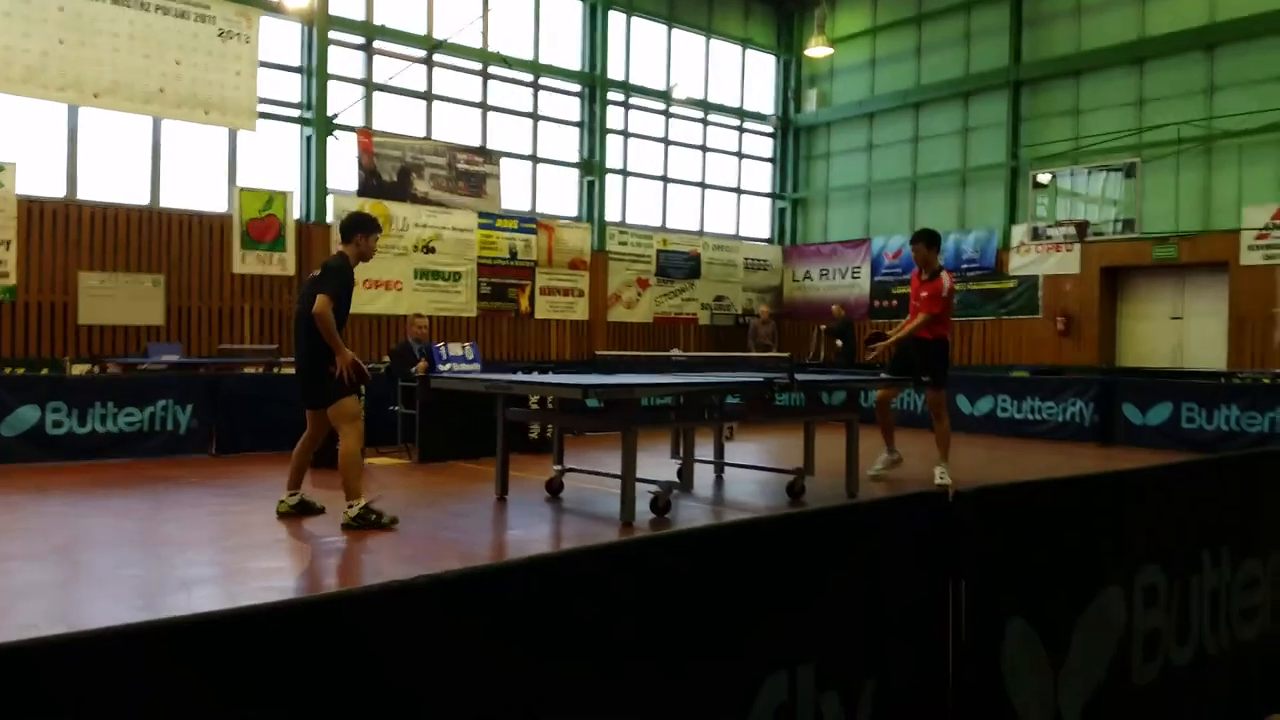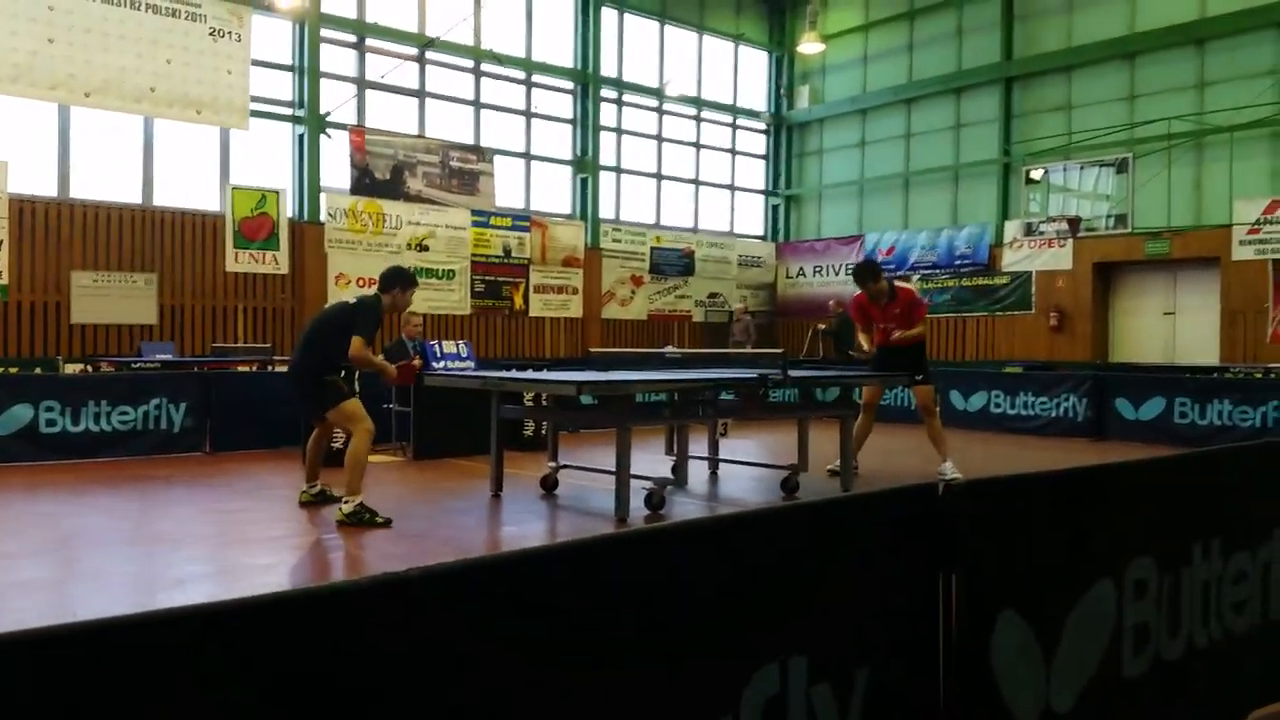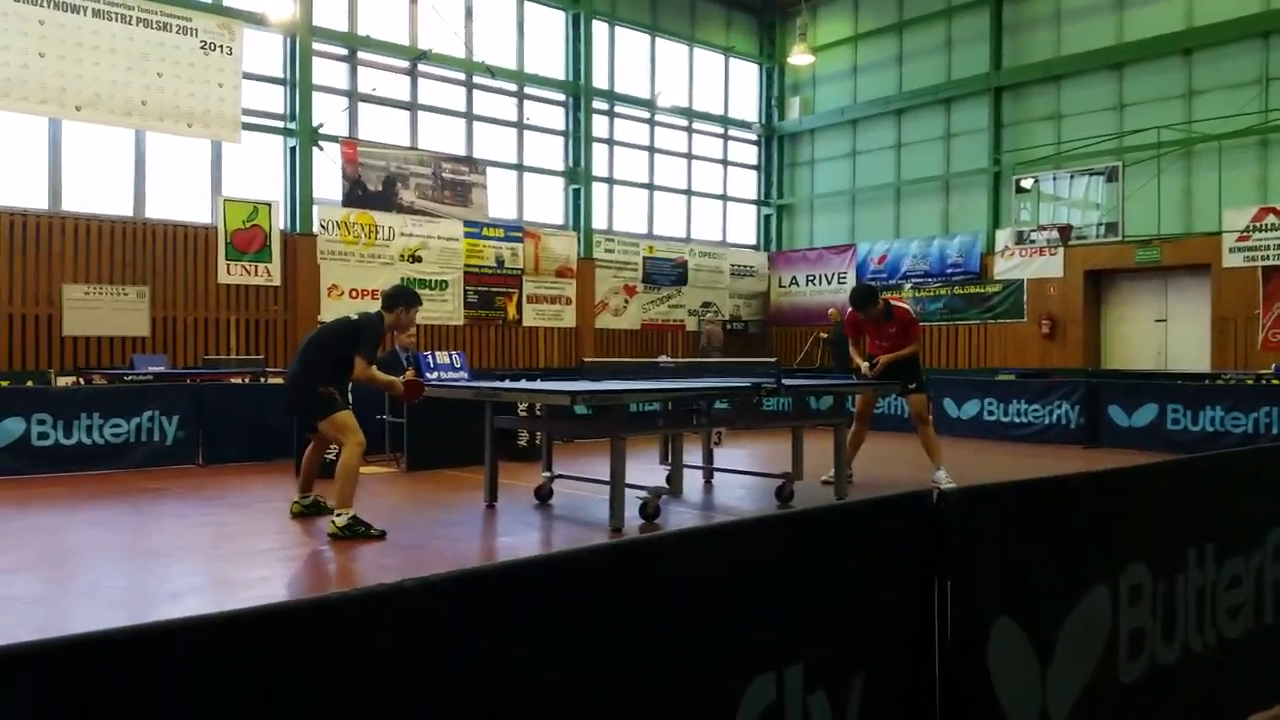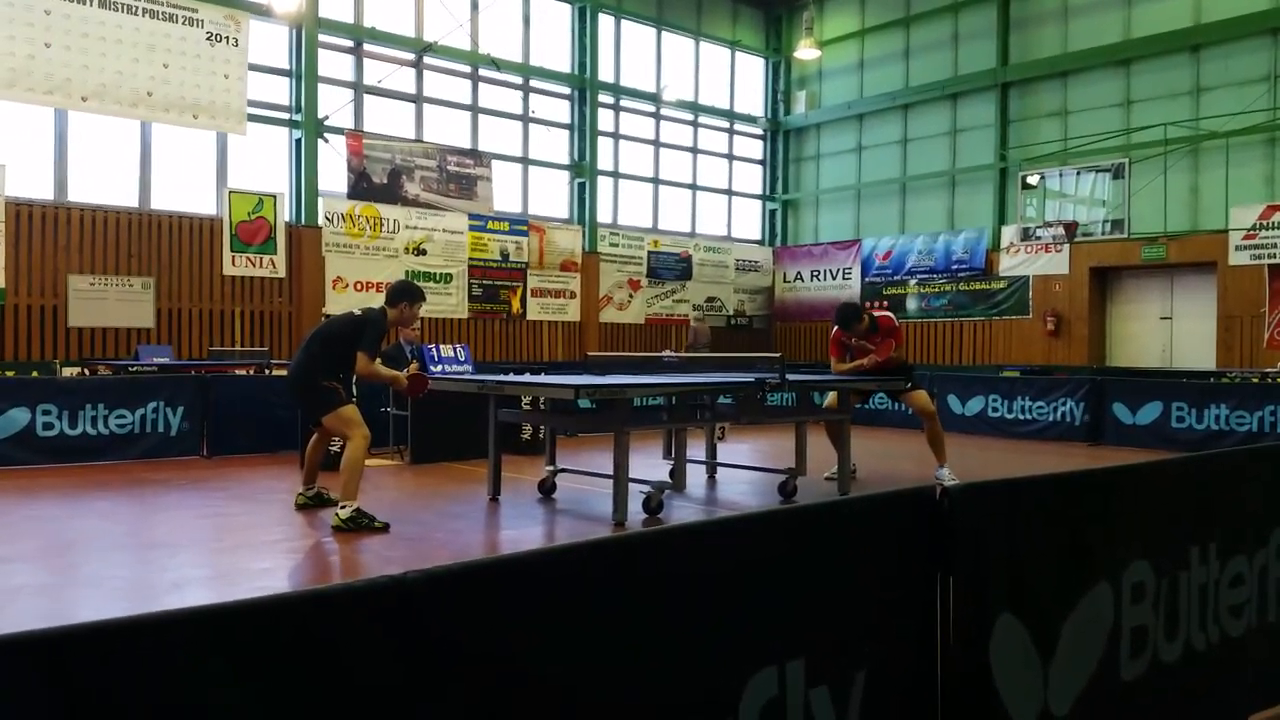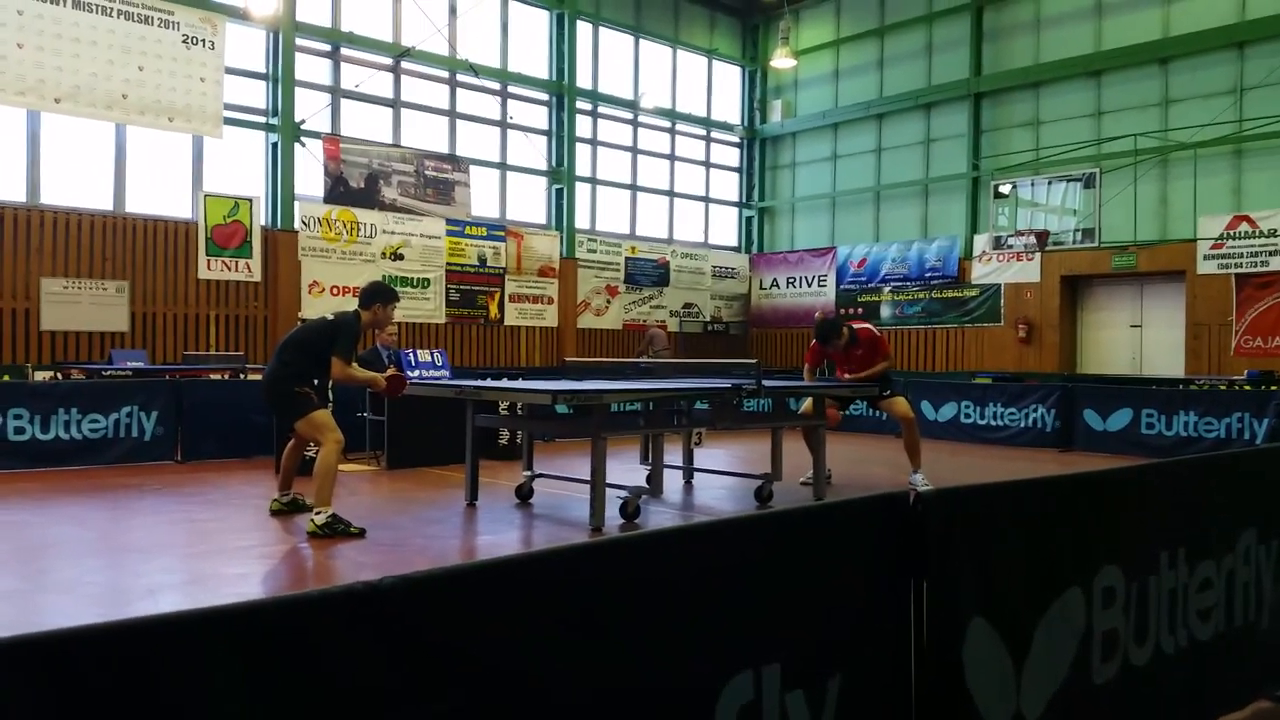
dt=1s
person 1, frame 1
left shoulder: (335, 267)
right shoulder: (339, 268)
right elbow: (320, 310)
right wrist: (341, 351)
left hip: (312, 361)
right hip: (324, 363)
left knee: (316, 431)
right knee: (352, 428)
left ankle: (291, 498)
right ankle: (356, 509)
person 1, frame 2
left shoulder: (365, 305)
right shoulder: (371, 308)
right elbow: (355, 354)
left wrist: (380, 367)
right wrist: (383, 367)
left hip: (306, 367)
right hip: (316, 370)
left knee: (325, 426)
right knee: (363, 429)
left ankle: (311, 489)
right ankle: (351, 506)
person 1, frame 3
left shoulder: (367, 322)
right shoulder: (373, 327)
left elbow: (358, 368)
right elbow: (360, 374)
left wrist: (388, 381)
right wrist: (389, 382)
left hip: (302, 380)
right hip: (313, 383)
left knee: (321, 439)
right knee: (354, 441)
left ankle: (304, 500)
right ankle: (343, 520)
person 1, frame 4
left shoulder: (371, 317)
right shoulder: (376, 322)
left elbow: (363, 363)
right elbow: (363, 369)
left wrist: (395, 376)
right wrist: (393, 377)
left hip: (306, 374)
right hip: (315, 378)
left knee: (326, 431)
right knee: (359, 435)
left ankle: (308, 493)
right ankle: (347, 512)
person 1, frame 5
left shoulder: (346, 321)
right shoulder: (350, 326)
left elbow: (340, 365)
right elbow: (339, 373)
left wrist: (375, 376)
right wrist: (371, 379)
left hip: (283, 379)
right hip: (288, 383)
left knee: (302, 437)
right knee: (332, 440)
left ankle: (284, 498)
right ankle: (322, 517)
person 2, frame 1
left shoulder: (942, 283)
right shoulder: (917, 276)
left elbow: (921, 322)
left wrist: (888, 344)
right wrist: (893, 334)
left hip: (932, 346)
right hip: (909, 343)
left knee: (936, 408)
right knee: (881, 399)
left ankle: (942, 465)
right ankle: (890, 453)
person 2, frame 2
left shoulder: (908, 293)
right shoulder: (859, 301)
left elbow: (921, 328)
right elbow: (863, 331)
left wrist: (904, 334)
right wrist: (866, 345)
left hip: (912, 351)
right hip: (883, 351)
left knee: (927, 407)
right knee: (867, 406)
left ankle: (946, 463)
right ankle: (850, 459)
person 2, frame 3
left shoulder: (904, 311)
right shoulder: (853, 315)
left elbow: (916, 345)
right elbow: (852, 346)
left wrist: (890, 358)
right wrist: (861, 364)
left hip: (905, 362)
right hip: (876, 362)
left knee: (921, 417)
right knee: (860, 415)
left ankle: (939, 472)
person 2, frame 4
left shoulder: (888, 320)
right shoulder: (839, 332)
left elbow: (899, 358)
right elbow: (836, 368)
left wrist: (868, 348)
right wrist: (862, 362)
left hip: (894, 371)
right hip: (862, 372)
left knee: (928, 411)
right knee: (829, 409)
left ankle: (943, 468)
person 2, frame 5
left shoulder: (868, 332)
right shoulder: (820, 343)
left elbow: (888, 362)
right elbow: (809, 372)
left wrist: (858, 377)
left hip: (874, 380)
right hip: (843, 382)
left knee: (907, 416)
right knee: (805, 415)
left ankle: (916, 473)
